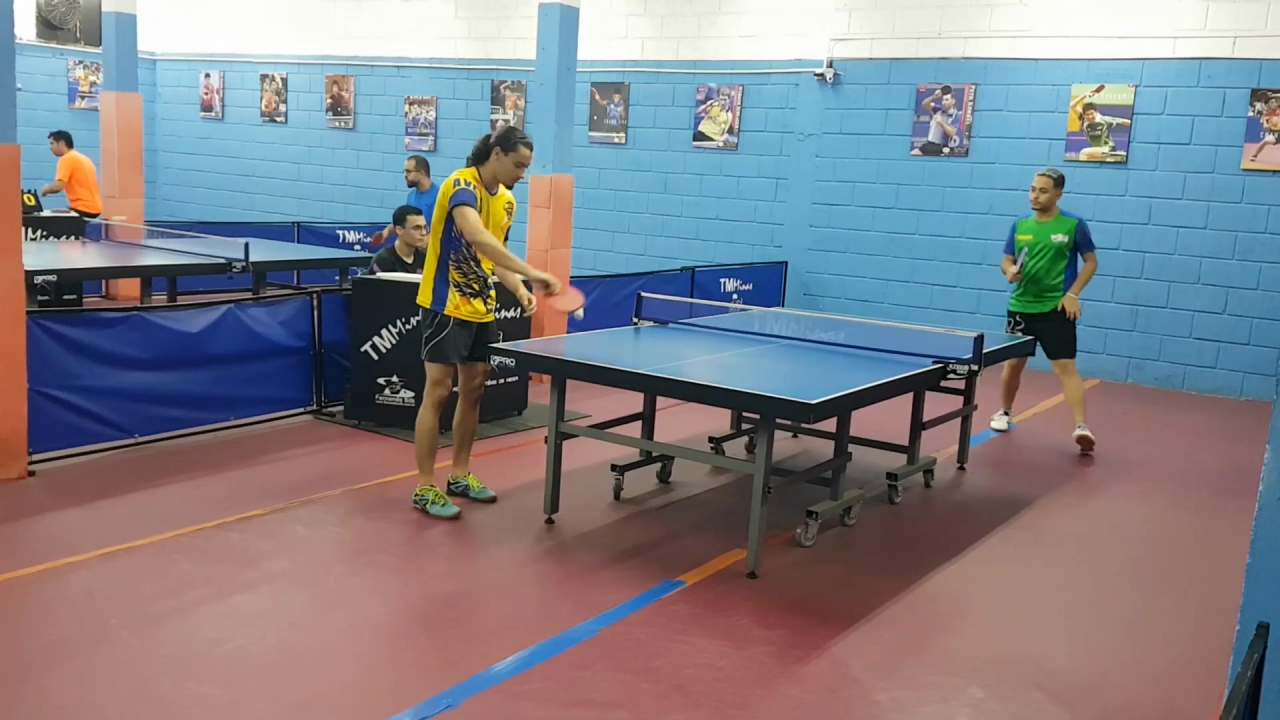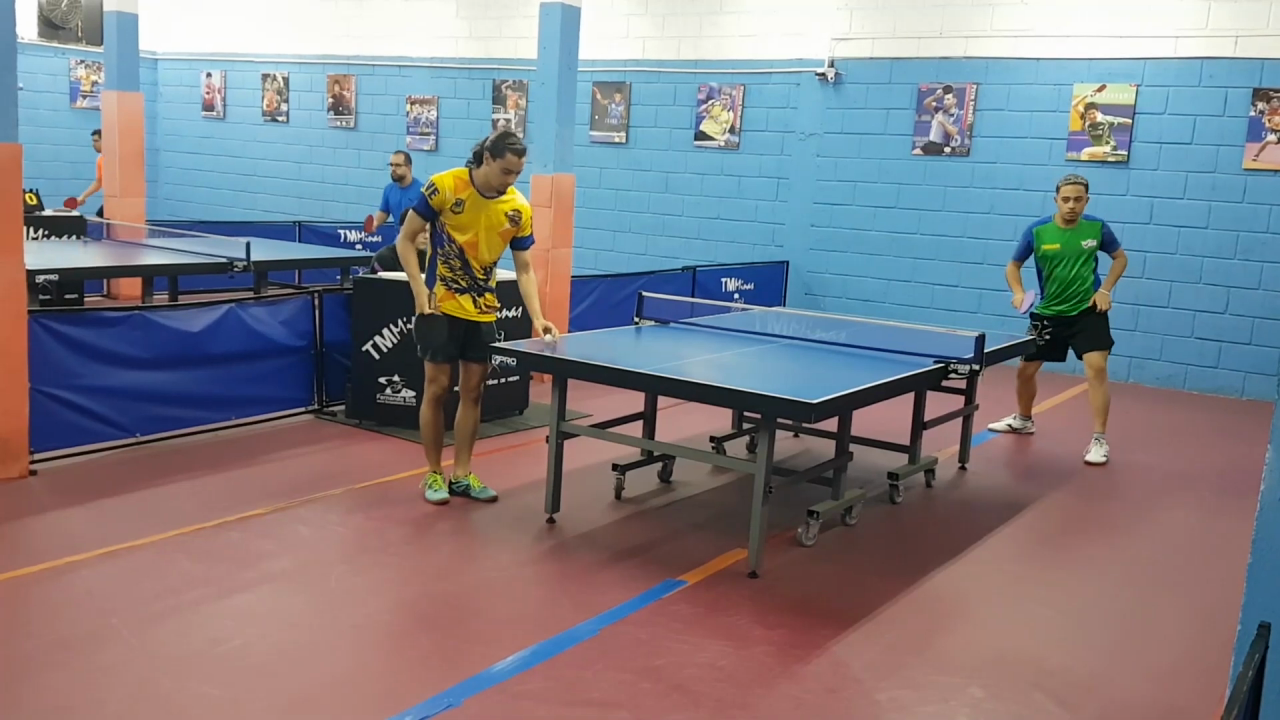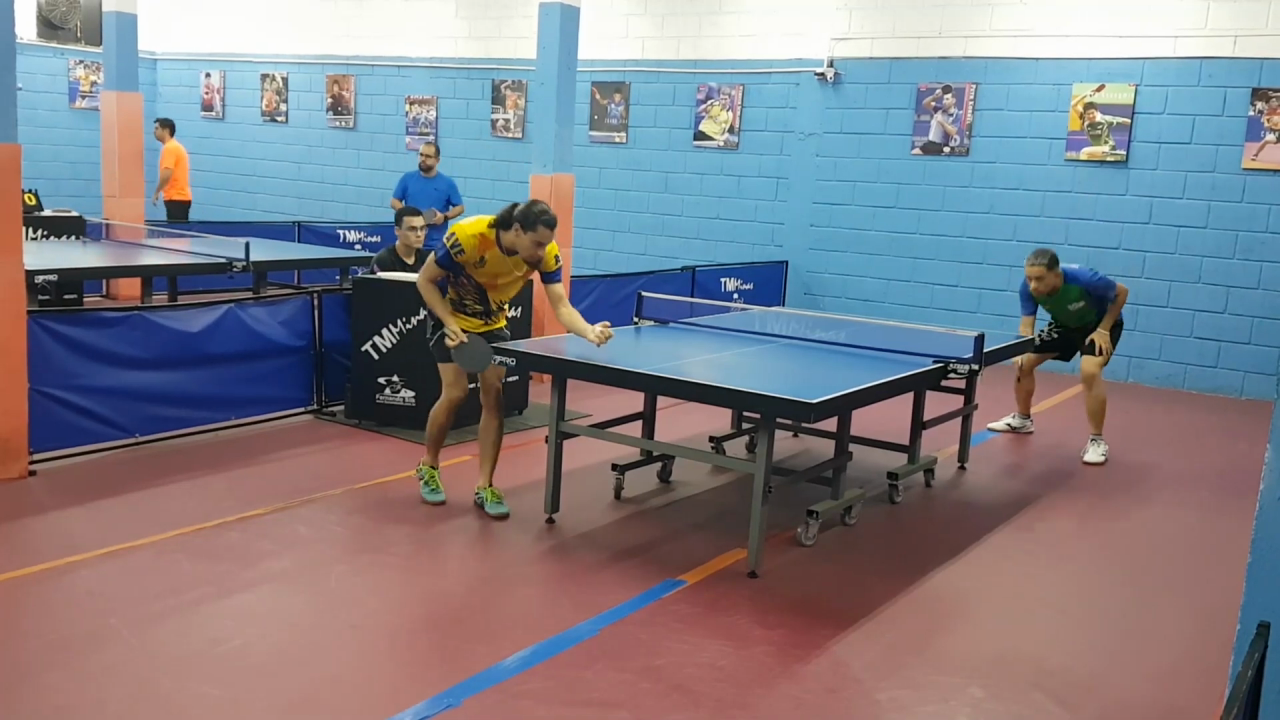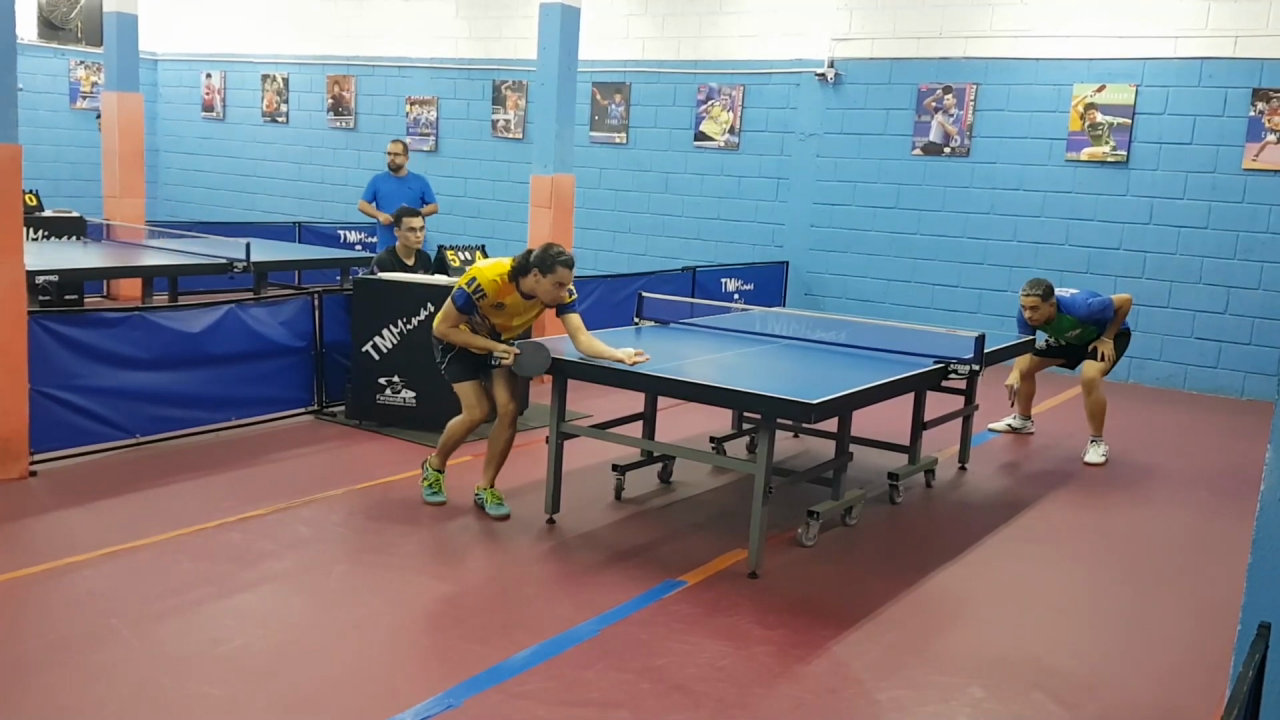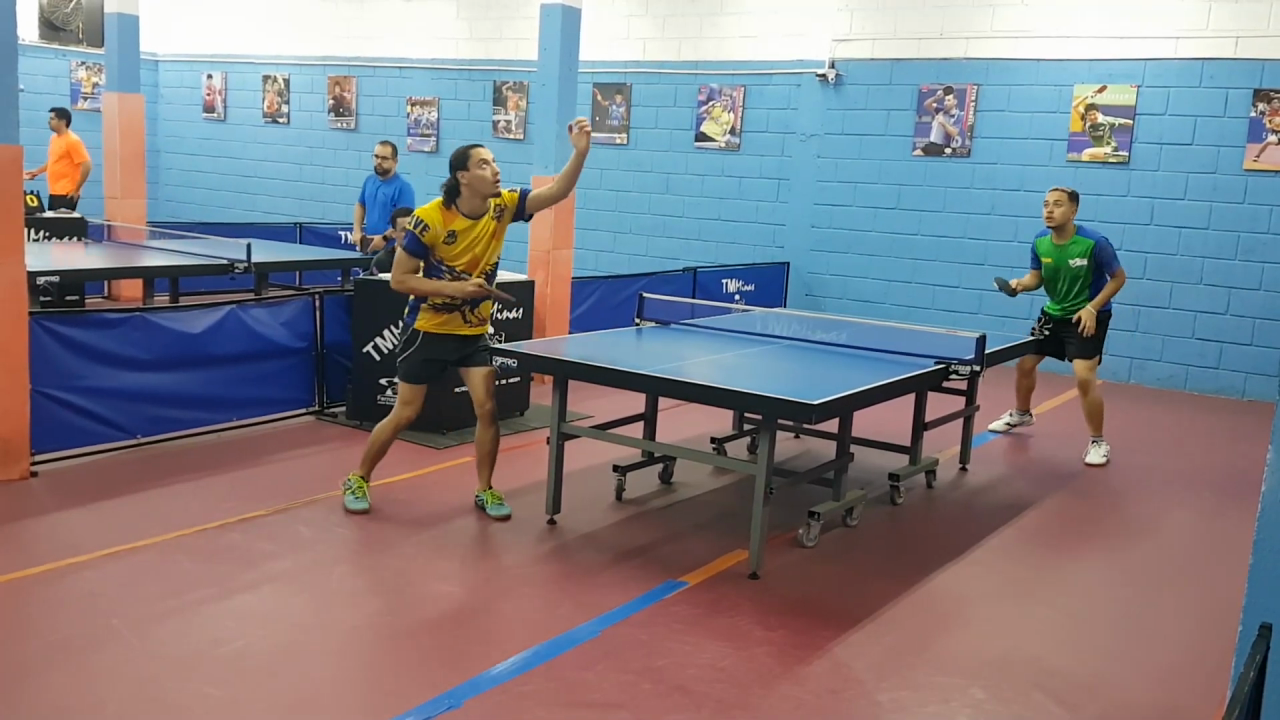
dt=1s
person 1, frame 1
left shoulder: (507, 200)
right shoulder: (461, 185)
right elbow: (476, 237)
left wrist: (518, 289)
right wrist: (531, 273)
left hip: (482, 309)
right hip: (446, 306)
left knee: (473, 392)
right knee: (437, 392)
left ankle: (460, 475)
right ankle: (425, 487)
person 1, frame 2
left shoulder: (519, 208)
right shoulder: (443, 187)
left elbow: (524, 269)
right elbow: (405, 239)
left wrist: (537, 318)
right wrist: (419, 289)
left hip: (483, 312)
right hip: (440, 307)
left knee: (472, 392)
right knee: (436, 390)
left ankle: (462, 474)
right ankle: (433, 473)
person 1, frame 3
left shoulder: (546, 253)
right shoulder: (467, 235)
left elbow: (561, 305)
right elbow: (425, 280)
left wrist: (589, 331)
right wrist: (451, 324)
left hip: (492, 323)
right hip: (452, 319)
left knee: (493, 396)
right knee: (454, 393)
left ankle: (485, 486)
right ankle: (428, 467)
person 1, frame 4
left shoulder: (560, 289)
right shoulder: (485, 279)
left elbow: (581, 338)
right elbow: (443, 328)
left wrist: (618, 354)
right wrist: (494, 347)
left hip: (498, 343)
right hip: (457, 341)
left knee: (508, 410)
right knee: (476, 412)
left ankle: (486, 488)
right ankle: (433, 467)
person 1, frame 5
left shoulder: (503, 206)
right shoulder: (429, 219)
left elbow: (557, 192)
right elbow: (400, 279)
left wrist: (580, 152)
right wrist: (451, 289)
left hip: (474, 331)
right hip: (427, 330)
left knee: (487, 409)
right knee: (405, 413)
left ankle: (485, 490)
right ankle: (358, 478)
person 2, frame 1
left shoulder: (1074, 225)
right shoulder: (1019, 225)
left elbow: (1091, 261)
right elbow: (1007, 261)
left wrist: (1073, 294)
right wrist: (1011, 272)
left hip: (1056, 309)
right hip: (1021, 308)
left knee: (1065, 367)
right knee: (1013, 363)
left ankle: (1081, 429)
right ankle: (1005, 412)
person 2, frame 2
left shoulder: (1098, 227)
right shoulder: (1036, 231)
left elbow: (1120, 257)
right elbow: (1013, 266)
left wrist: (1105, 290)
right wrist: (1018, 292)
left hip: (1088, 311)
right hip: (1048, 314)
left knee: (1096, 368)
right knee: (1025, 370)
left ankle: (1098, 439)
right ankle: (1023, 419)
person 2, frame 3
left shoulder: (1085, 281)
right shoulder: (1029, 287)
left elbow: (1121, 293)
right elbow: (1027, 325)
left wrist: (1103, 329)
left hip: (1098, 326)
right hip: (1065, 326)
left knee: (1089, 371)
right knee: (1024, 364)
left ankle: (1097, 441)
right ankle: (1022, 419)
person 2, frame 4
left shoulder: (1080, 308)
right shoulder: (1026, 314)
left elbow: (1126, 300)
left wrist: (1107, 338)
right wrist: (1015, 373)
left hip: (1110, 334)
right hip: (1069, 337)
left knee: (1090, 377)
right knee: (1025, 368)
left ankle: (1097, 442)
right ankle: (1023, 420)
person 2, frame 5
left shoulder: (1095, 243)
right shoulder: (1040, 242)
left elbow: (1119, 278)
left wrist: (1091, 308)
right wrist: (1020, 284)
left hip: (1088, 316)
right hip: (1053, 313)
left knee: (1084, 378)
right knee: (1024, 363)
left ankle: (1098, 442)
right ankle: (1021, 415)
